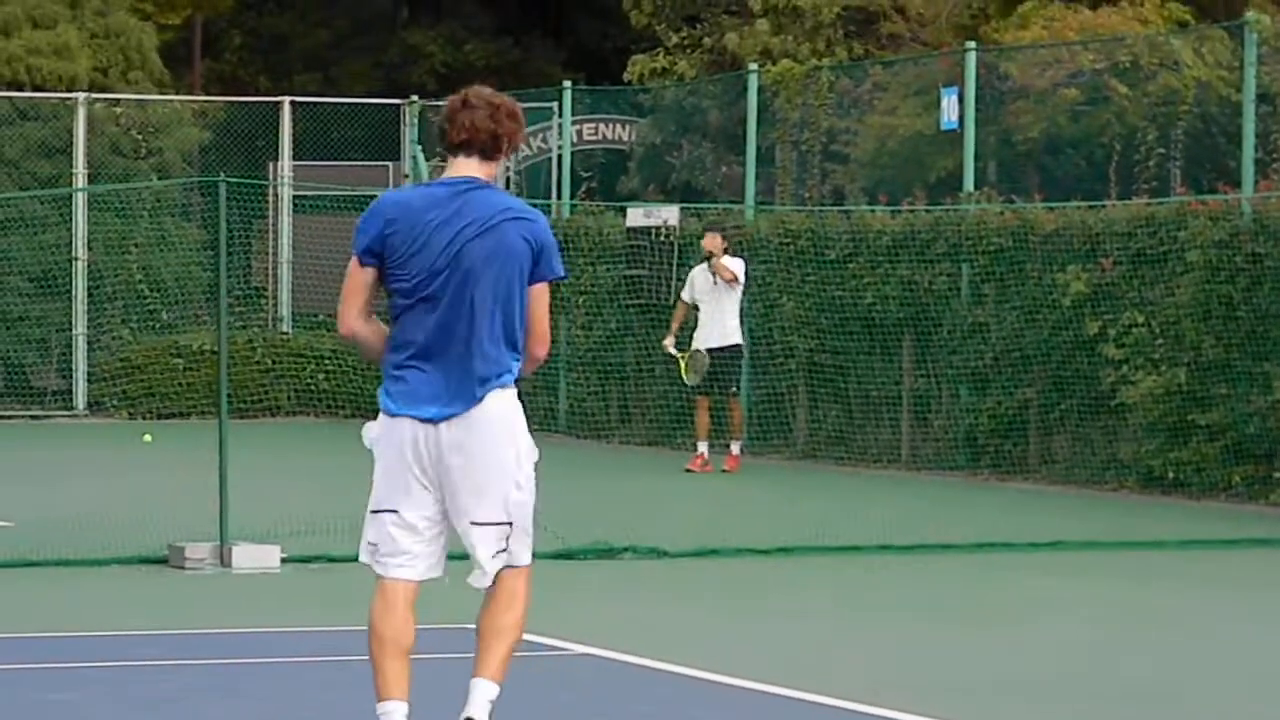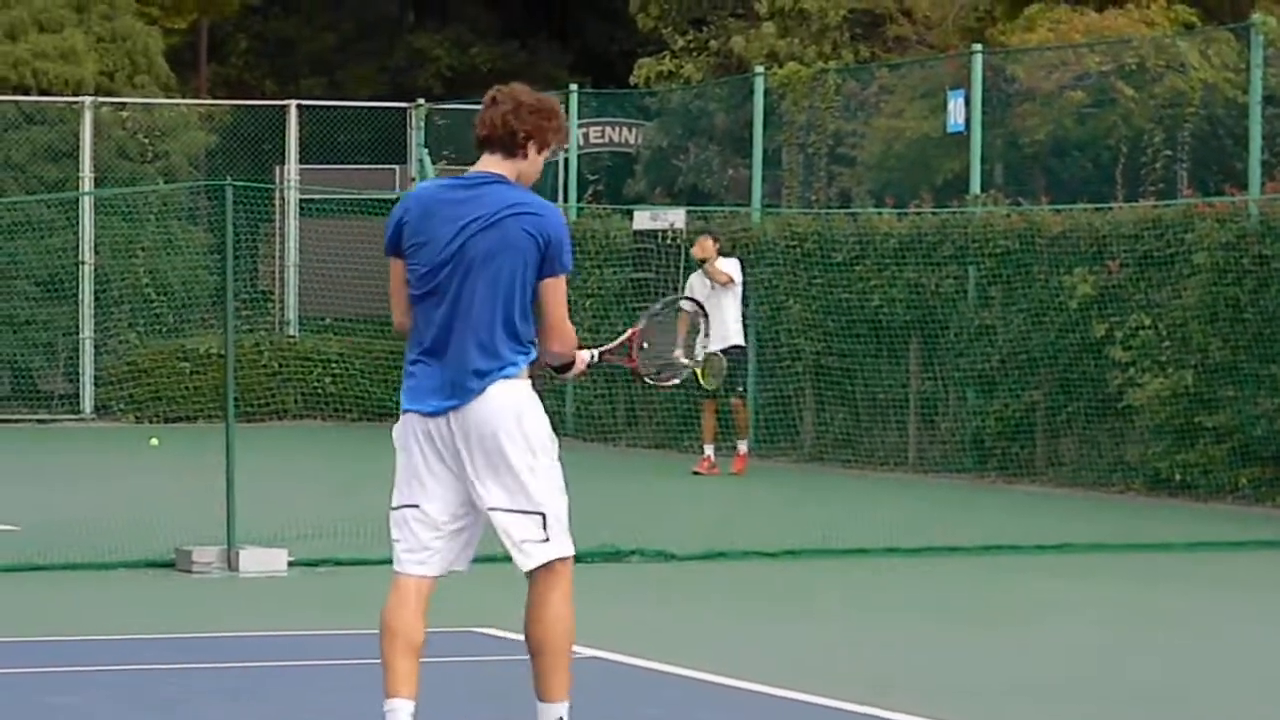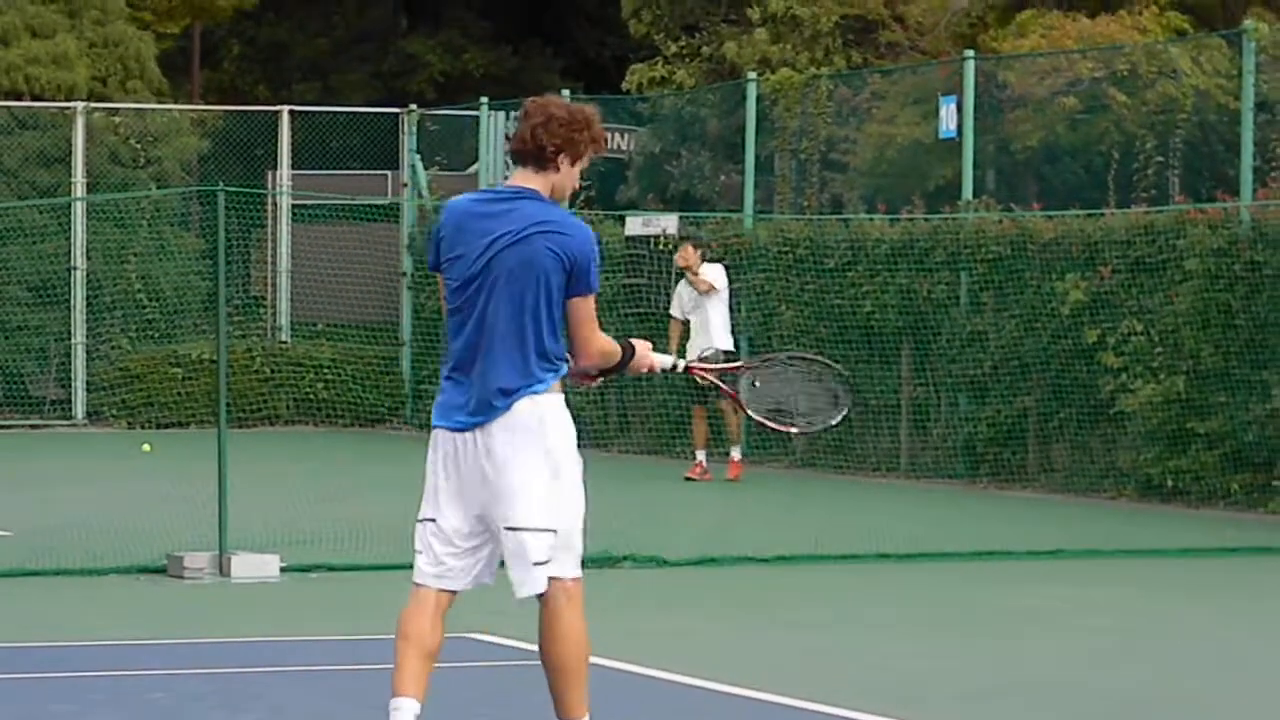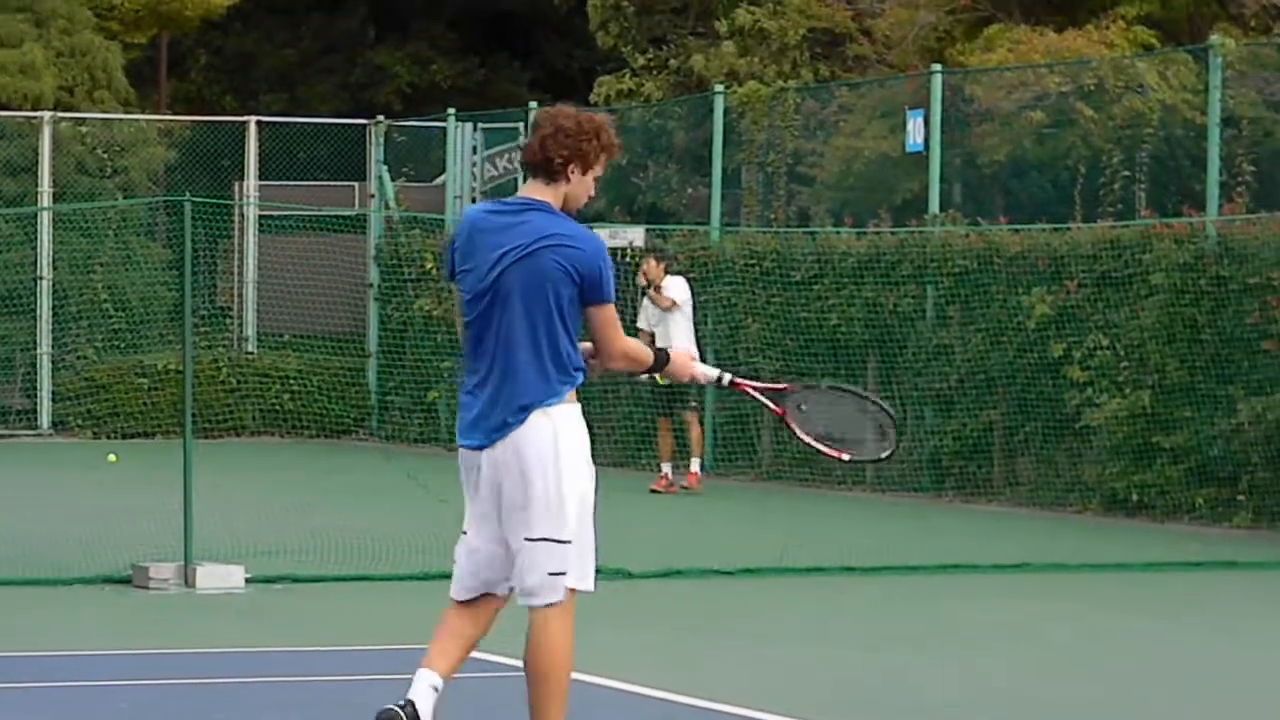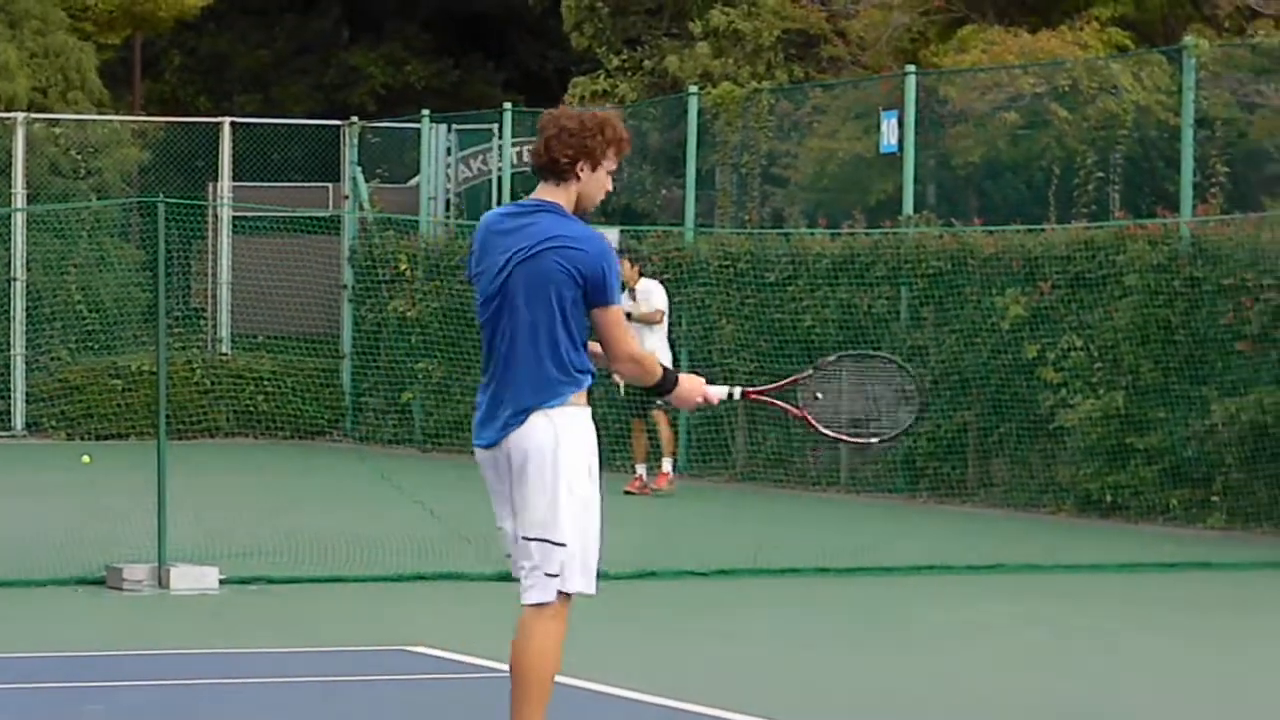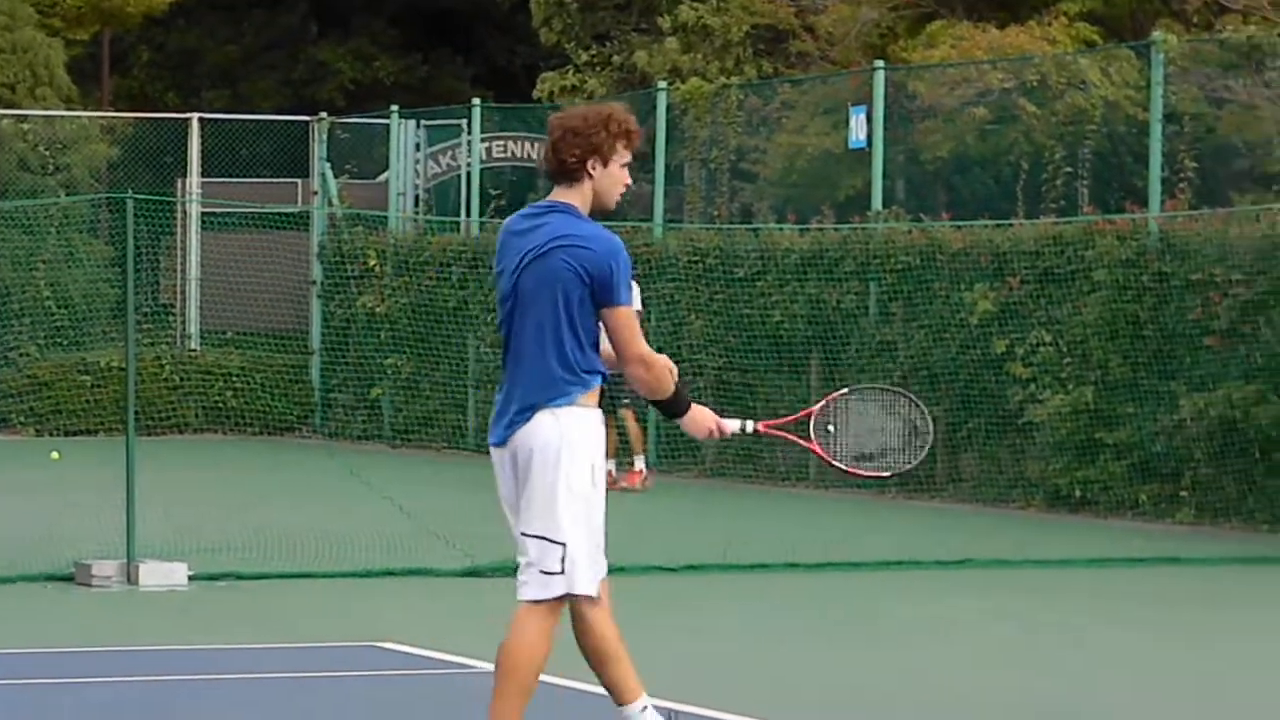
dt=0.2s
person 1, frame 1
left shoulder: (388, 211)
right shoulder: (529, 226)
left elbow: (353, 325)
right elbow: (537, 349)
left hip: (406, 416)
right hip: (487, 415)
left knee: (396, 581)
right knee: (509, 577)
person 1, frame 2
left shoulder: (415, 204)
right shoulder: (542, 220)
left elbow: (404, 317)
right elbow: (554, 340)
right wrist: (571, 360)
left hip: (425, 407)
right hip: (499, 403)
left knee: (412, 575)
right knee: (550, 569)
person 1, frame 3
left shoulder: (454, 216)
right shoulder: (571, 237)
right elbow: (587, 352)
right wrist: (630, 355)
left hip: (457, 419)
right hip: (528, 419)
left knee: (433, 584)
right knee: (559, 587)
person 1, frame 4
left shoulder: (469, 227)
right shoulder: (580, 248)
right elbow: (612, 351)
right wrist: (662, 360)
left hip: (479, 429)
right hip: (543, 429)
left knee: (477, 590)
right knee: (552, 599)
person 1, frame 5
left shoulder: (488, 229)
right shoulder: (589, 249)
right elbow: (624, 357)
right wrist: (676, 386)
left hip: (499, 428)
right hip: (553, 427)
left knee: (547, 590)
right knee: (547, 599)
person 1, frame 6
left shoulder: (514, 231)
right shoulder: (599, 248)
right elbow: (636, 361)
left wrist: (623, 363)
right wrist: (688, 411)
left hip: (517, 427)
right hip: (561, 429)
left knee: (589, 591)
right knee: (545, 599)
person 2, frame 1
left shoulder: (736, 263)
right shoulder: (696, 273)
left elbow: (727, 276)
right elbow: (684, 304)
left wrist: (711, 255)
right wrist: (672, 334)
left hip: (728, 343)
right hip: (702, 345)
left knee: (732, 399)
right knee: (701, 400)
left ankle: (735, 451)
right ankle: (702, 455)
person 2, frame 2
left shoulder: (731, 263)
right shoulder: (694, 279)
left elbow: (722, 279)
left wrist: (703, 261)
left hip: (731, 344)
right hip: (707, 348)
left knee: (736, 399)
right knee: (708, 403)
left ankle: (742, 451)
right ankle: (708, 457)
person 2, frame 3
left shoulder: (716, 269)
right shoulder: (681, 286)
left elbow: (704, 287)
right elbow: (677, 321)
left wrist: (685, 270)
right wrist: (672, 353)
left hip: (720, 349)
right hip: (696, 353)
left knee: (725, 403)
right knee: (698, 409)
left ankle: (736, 458)
right ankle: (700, 463)
person 2, frame 4
left shoulder: (677, 283)
right shoulder: (648, 297)
left elbow: (666, 304)
right elbow: (645, 333)
left wrist: (645, 287)
left knee: (689, 415)
right knee: (663, 422)
left ankle: (694, 472)
right ankle: (666, 475)
person 2, frame 5
left shoulder: (653, 287)
right shoulder: (624, 298)
left elbow: (657, 316)
left wrist: (627, 315)
left knee: (658, 416)
right knee: (637, 422)
left ankle: (666, 473)
right ankle: (640, 477)
person 2, frame 6
left shoulder: (628, 287)
left elbow: (634, 318)
left knee: (626, 416)
right knee: (606, 420)
left ankle: (640, 469)
right ankle: (610, 471)
